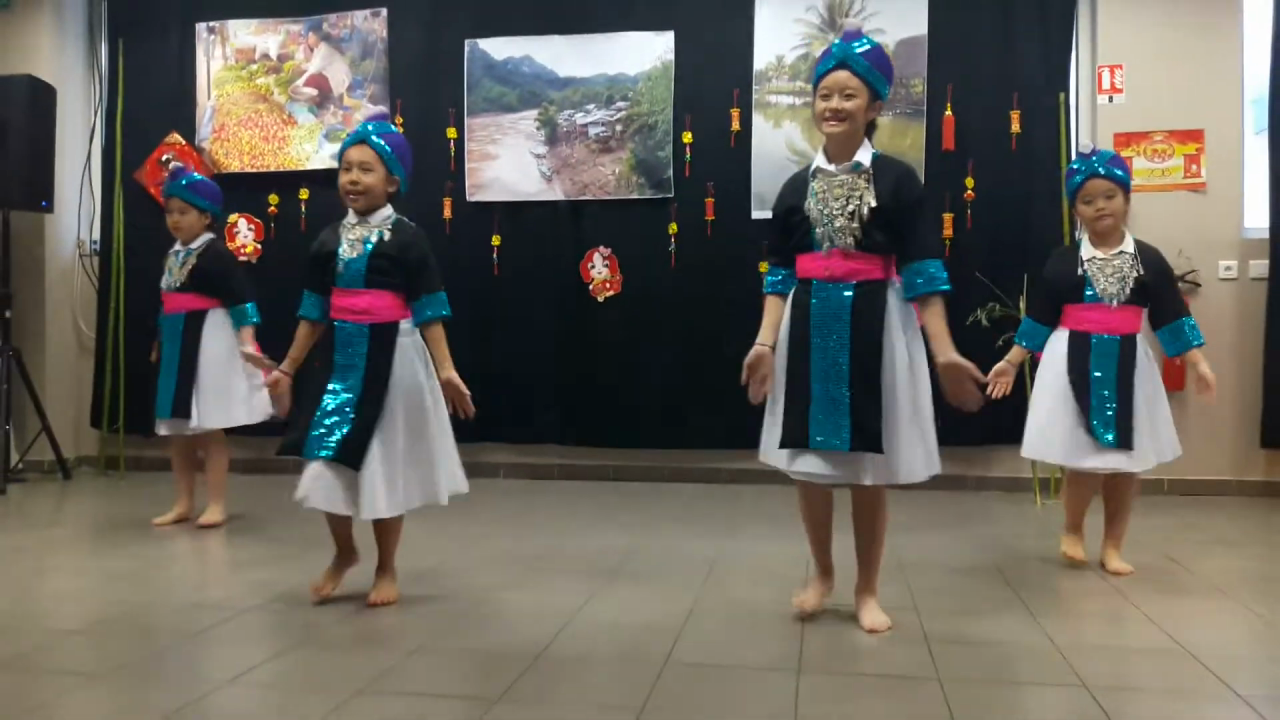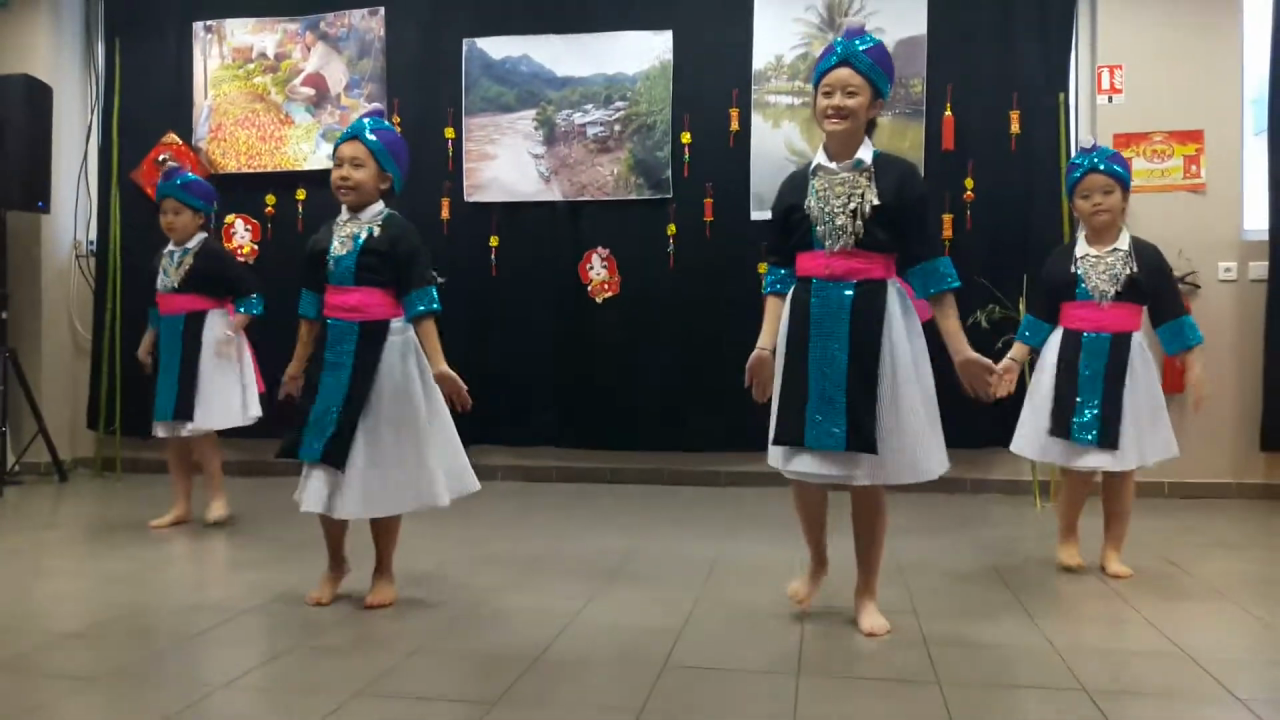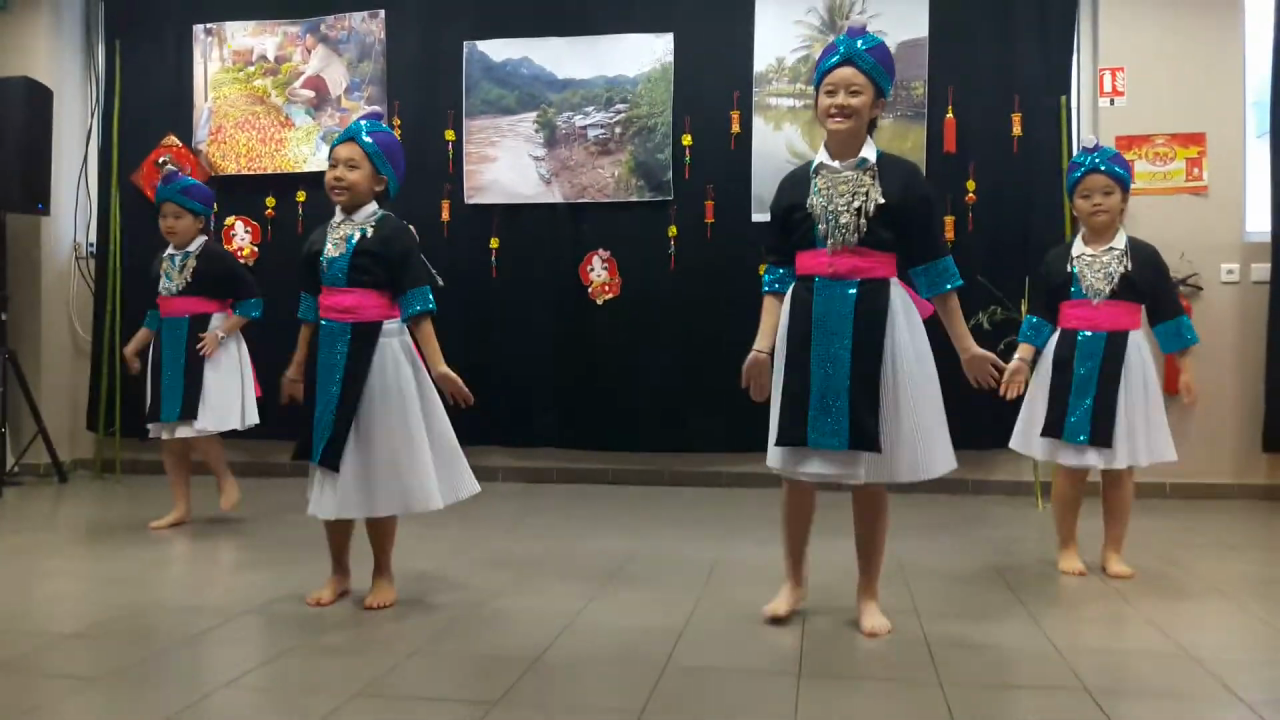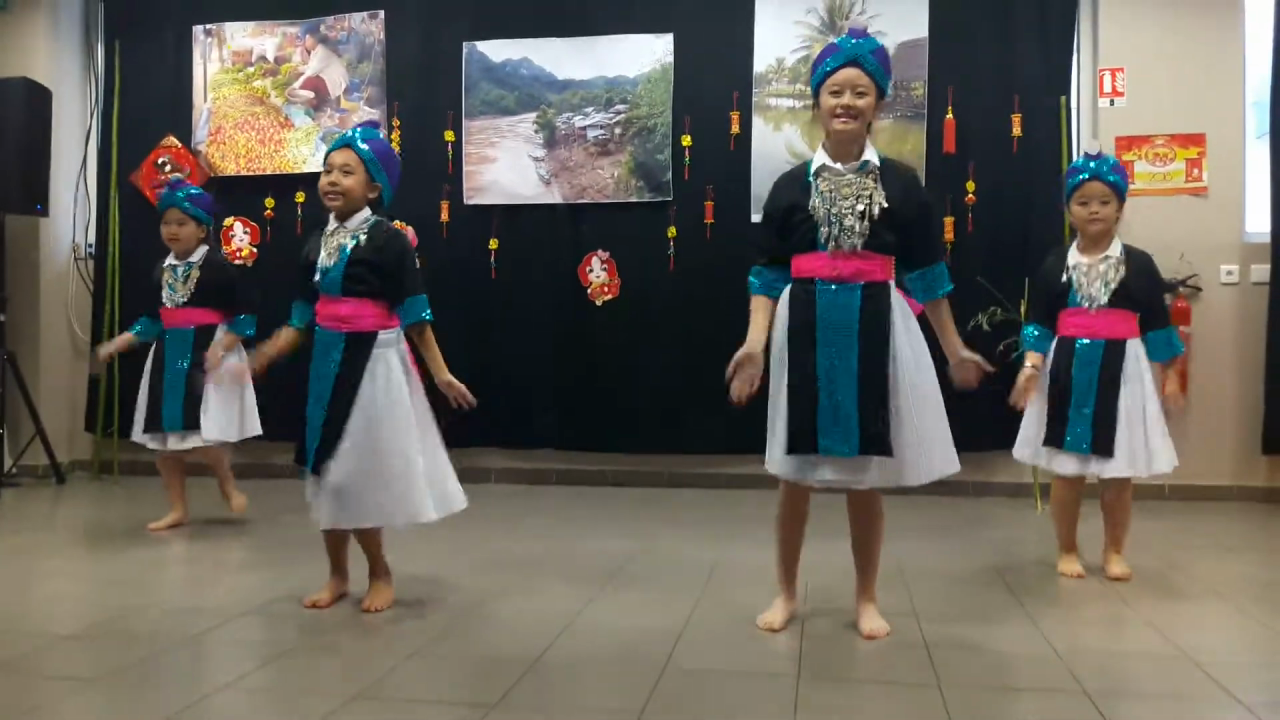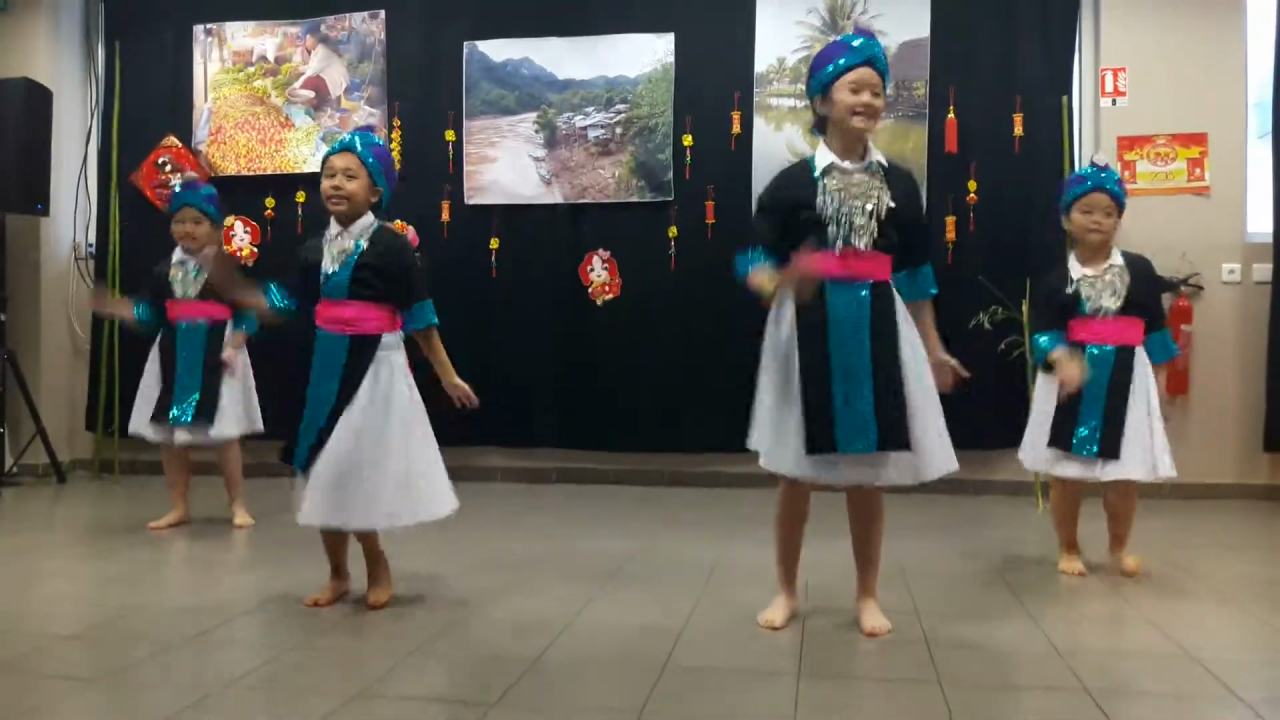
dt=0.1s
person 1, frame 1
left shoulder: (897, 179)
right shoulder: (796, 187)
left elbow: (923, 270)
right elbow: (780, 275)
left wrist: (944, 351)
right wrist: (765, 343)
left hip: (875, 323)
right hip: (808, 325)
left knee: (870, 469)
right knee: (805, 464)
left ankle: (868, 592)
right ankle: (822, 571)
person 1, frame 2
left shoulder: (899, 178)
right shoulder: (796, 185)
left elbow: (928, 267)
right elbow: (779, 271)
left wrist: (959, 348)
right wrist: (766, 342)
left hip: (876, 323)
right hip: (809, 323)
left knee: (869, 469)
right knee: (802, 463)
left ankle: (866, 595)
right ankle: (817, 562)
person 1, frame 3
left shoulder: (902, 178)
right shoulder: (795, 184)
left elbow: (931, 266)
right elbow: (778, 272)
left wrist: (966, 345)
right wrist: (763, 344)
left hip: (878, 322)
right hip: (809, 323)
left knee: (870, 468)
right knee: (798, 465)
left ankle: (868, 596)
right ankle: (793, 579)
person 1, frame 4
left shoulder: (900, 181)
right shoulder: (792, 186)
left elbow: (925, 271)
right elbow: (765, 274)
left wrist: (953, 347)
right wrist: (755, 343)
left hip: (877, 325)
right hip: (808, 327)
left knee: (868, 471)
right knee: (797, 469)
left ankle: (866, 598)
right ankle: (787, 590)
person 1, frame 5
left shoulder: (898, 183)
right shoulder: (792, 181)
left elbow: (914, 272)
right elbow: (754, 259)
left wrist: (933, 348)
right wrist: (781, 282)
left hip: (877, 325)
right hip: (808, 324)
left knee: (869, 469)
right knee: (800, 468)
left ankle: (867, 596)
right ankle: (786, 589)
person 2, frame 1
left shoulder: (407, 237)
right shoulder: (328, 240)
left elbow: (429, 310)
right elbow: (314, 310)
left wrist: (445, 370)
right wrist: (288, 367)
left hip: (392, 357)
right hip: (341, 357)
left knee: (384, 467)
right knee: (328, 465)
left ankle: (386, 571)
right ankle: (343, 553)
person 2, frame 2
left shoulder: (398, 233)
right shoulder: (324, 237)
left elbow: (419, 303)
right elbow: (314, 307)
left wrist: (437, 364)
right wrist: (297, 364)
left hip: (386, 353)
right hip: (336, 356)
left knee: (381, 466)
right knee: (326, 462)
left ankle: (384, 573)
right ankle: (335, 566)
person 2, frame 3
left shoulder: (392, 233)
right shoulder: (319, 240)
left elbow: (415, 305)
right elbow: (311, 310)
left wrist: (437, 366)
right wrist: (297, 367)
left hip: (379, 354)
right hip: (332, 357)
left knee: (378, 466)
right knee: (333, 464)
left ankle: (383, 574)
right ankle: (339, 572)
person 2, frame 4
left shoulder: (388, 242)
right shoulder: (316, 246)
left elbow: (413, 314)
right elbow: (304, 316)
left wrist: (439, 372)
right wrist: (263, 355)
left hip: (373, 363)
right hip: (328, 364)
left knee: (365, 476)
right knee: (328, 475)
left ankle: (379, 573)
right ankle: (338, 575)
person 2, frame 5
left shoulder: (392, 246)
right shoulder: (315, 248)
left elbow: (419, 317)
right elbow: (285, 307)
left wrist: (447, 376)
right wrist: (233, 285)
left hip: (374, 367)
right hip: (326, 366)
left knee: (356, 475)
right knee: (323, 475)
left ankle: (378, 567)
right ankle: (338, 575)
person 3, frame 1
left shoulder: (1149, 259)
right shoulder: (1063, 261)
left elbow: (1171, 317)
right elbow: (1039, 318)
left wrist: (1197, 362)
right wrist: (1012, 361)
left hip: (1127, 366)
right hip: (1074, 365)
left knee: (1125, 466)
right knee: (1086, 463)
left ankle: (1112, 547)
right ankle: (1072, 531)
person 3, frame 2
left shoulder: (1146, 257)
right shoulder: (1061, 259)
left elbow: (1170, 314)
right elbow: (1039, 316)
left wrist: (1192, 364)
right wrist: (1015, 357)
left hip: (1124, 363)
right hip: (1071, 363)
left knee: (1121, 465)
right knee: (1077, 462)
left ankle: (1112, 551)
right ankle: (1068, 539)
person 3, frame 3
left shoulder: (1143, 256)
right shoulder: (1058, 259)
left elbow: (1168, 314)
right elbow: (1040, 316)
left wrist: (1185, 366)
right wrist: (1022, 359)
left hip: (1122, 362)
right hip: (1069, 363)
left knee: (1118, 464)
right knee: (1070, 462)
left ankle: (1113, 551)
right ankle: (1067, 546)
person 3, frame 4
left shoulder: (1139, 264)
right shoulder: (1055, 266)
left elbow: (1158, 326)
right elbow: (1038, 324)
left wrist: (1167, 376)
right wrist: (1031, 367)
left hip: (1121, 371)
right hip: (1069, 374)
left knee: (1119, 474)
right knee: (1068, 471)
left ankle: (1113, 552)
right ankle: (1067, 549)
person 3, frame 5
left shoulder: (1139, 269)
right shoulder: (1058, 278)
left elbow: (1155, 328)
right elbow: (1046, 333)
left wrist: (1159, 378)
right wrist: (1063, 362)
left hip: (1125, 378)
right hip: (1073, 378)
left knee: (1123, 477)
right knee: (1067, 475)
left ankle: (1120, 546)
right ankle: (1068, 548)
person 4, frame 1
left shoulder: (217, 255)
right shoulder: (172, 256)
left elbow: (241, 303)
left wrist: (248, 346)
right wrist: (159, 345)
left hip: (210, 344)
right hip: (176, 345)
left knee: (208, 427)
right knee: (175, 428)
left ankle: (217, 503)
right ankle: (183, 503)
person 4, frame 2
left shoulder: (213, 254)
right shoulder: (164, 258)
left elbow: (252, 298)
left wrist: (231, 331)
right wrist: (146, 344)
left hip: (208, 347)
right hip: (171, 347)
left knee: (198, 426)
right knee: (171, 428)
left ankle: (218, 495)
right ankle: (181, 505)
person 4, frame 3
left shoulder: (216, 257)
right shoulder: (163, 261)
left elbow: (252, 301)
left wrist: (221, 332)
right wrist: (135, 345)
left hip: (205, 349)
right hip: (170, 349)
left knee: (197, 428)
right knee: (168, 432)
left ankle: (227, 479)
right ankle: (181, 507)
person 4, frame 4
left shoulder: (217, 268)
right shoulder: (162, 272)
left elbow: (244, 317)
right elbow: (152, 322)
left wrist: (220, 350)
right wrist: (115, 345)
left hip: (208, 359)
right hip: (169, 360)
left knee: (205, 440)
right knee: (166, 440)
left ankle: (228, 483)
right ankle: (178, 508)
person 4, frame 5
right shoulder: (166, 268)
left elbow: (246, 316)
right elbow: (148, 311)
left wrist: (232, 350)
right wrist: (113, 306)
left hip: (214, 355)
right hip: (174, 354)
left knee: (222, 434)
right knee: (170, 436)
left ankle: (238, 504)
right ankle: (179, 507)
